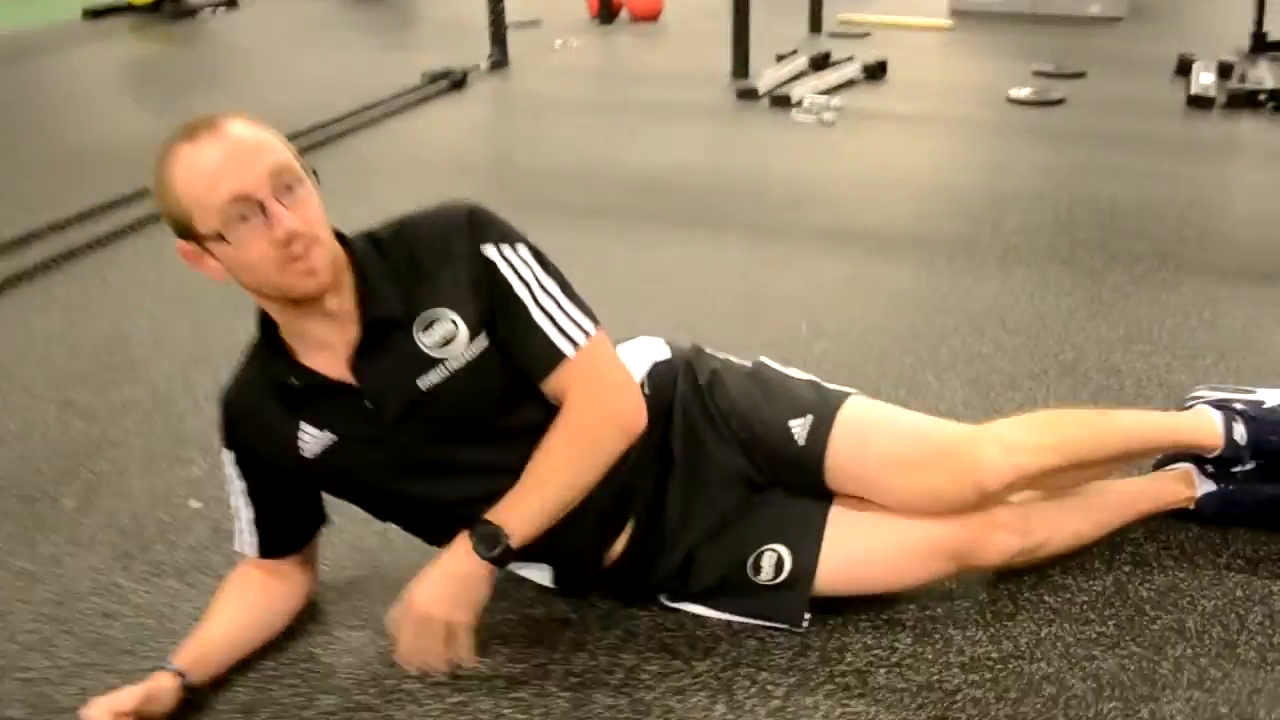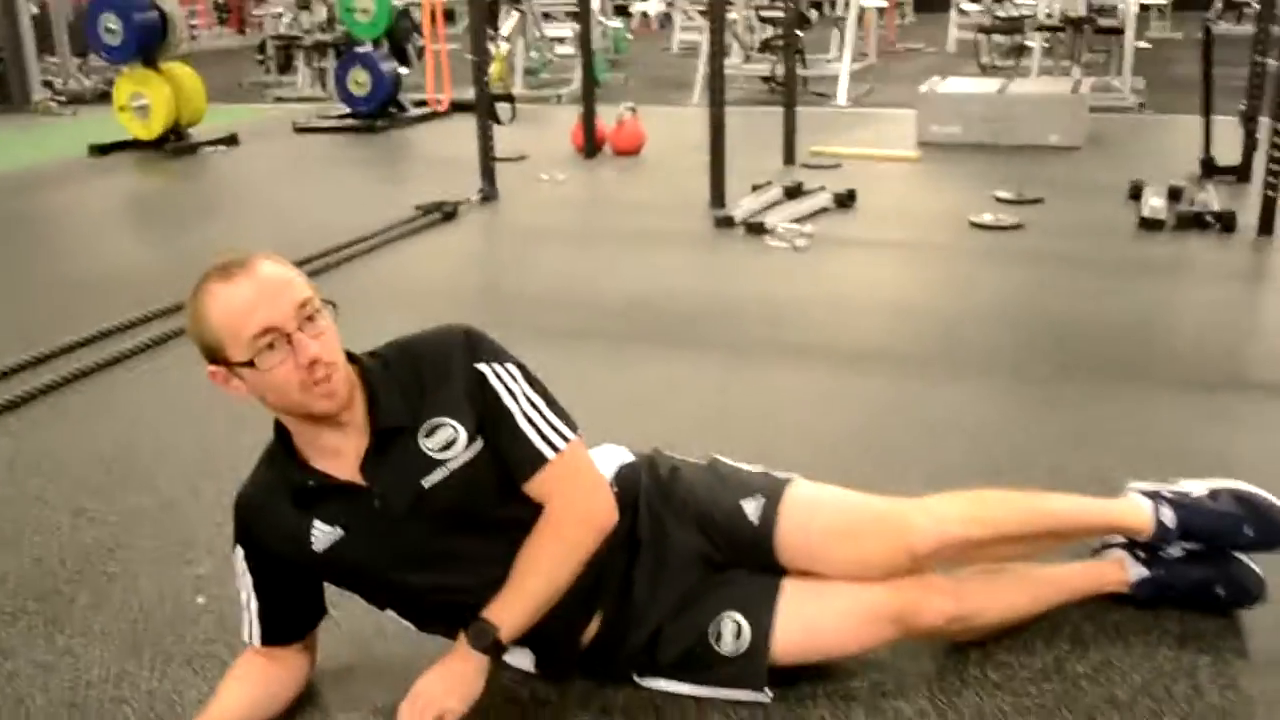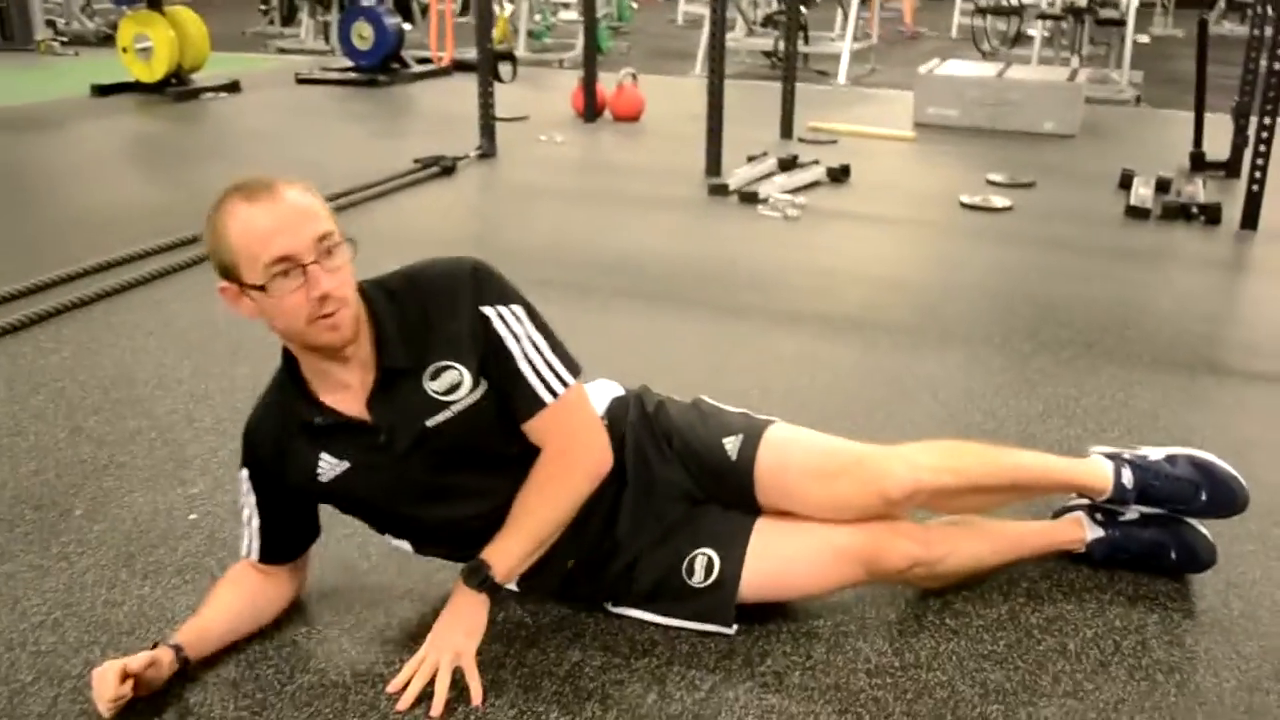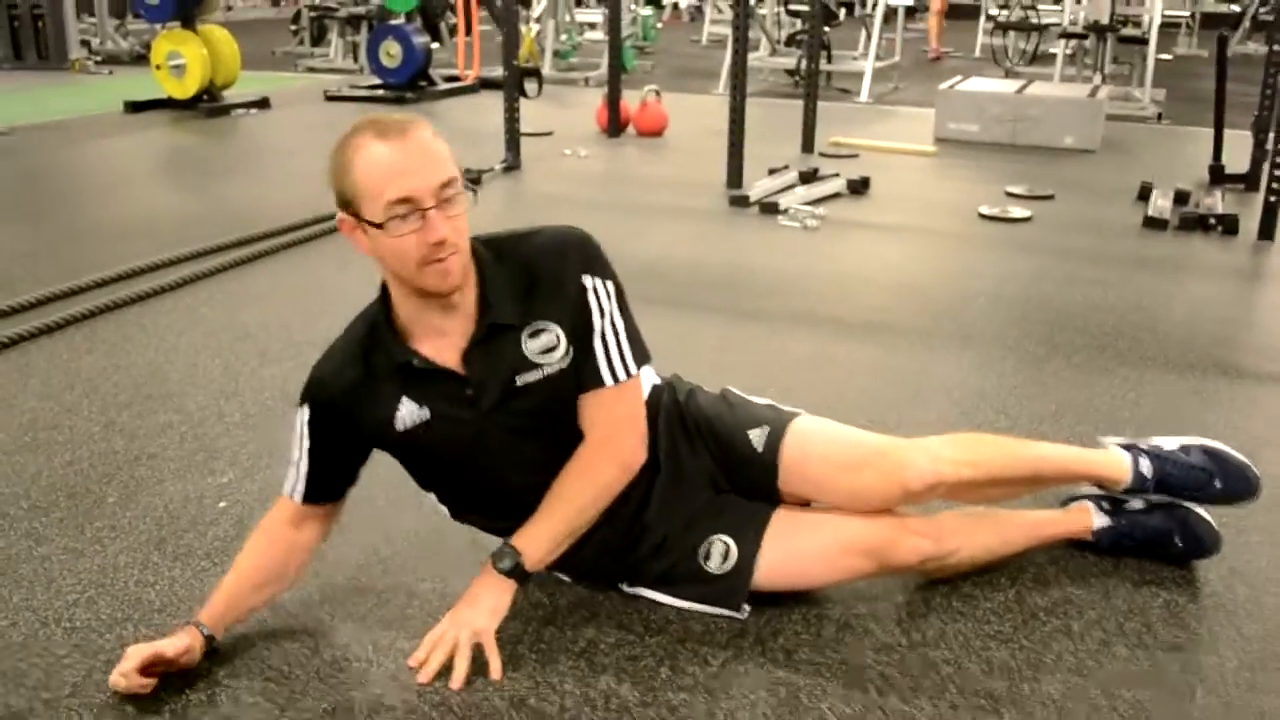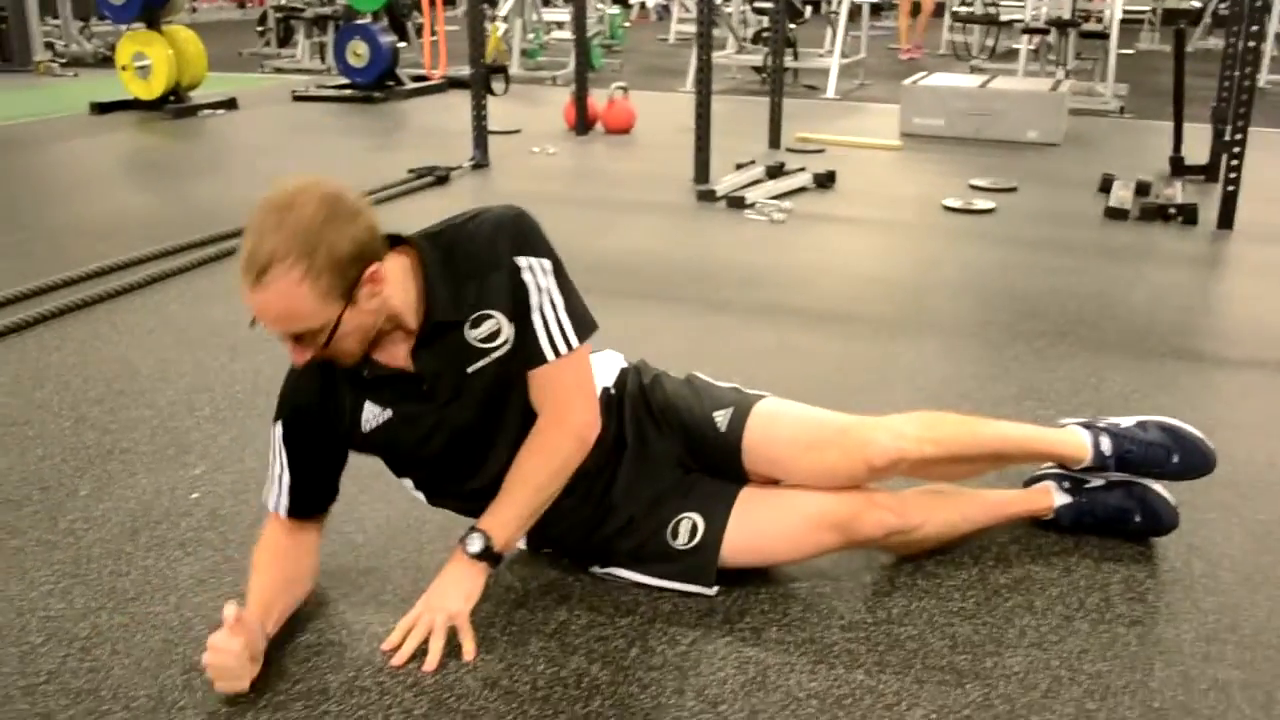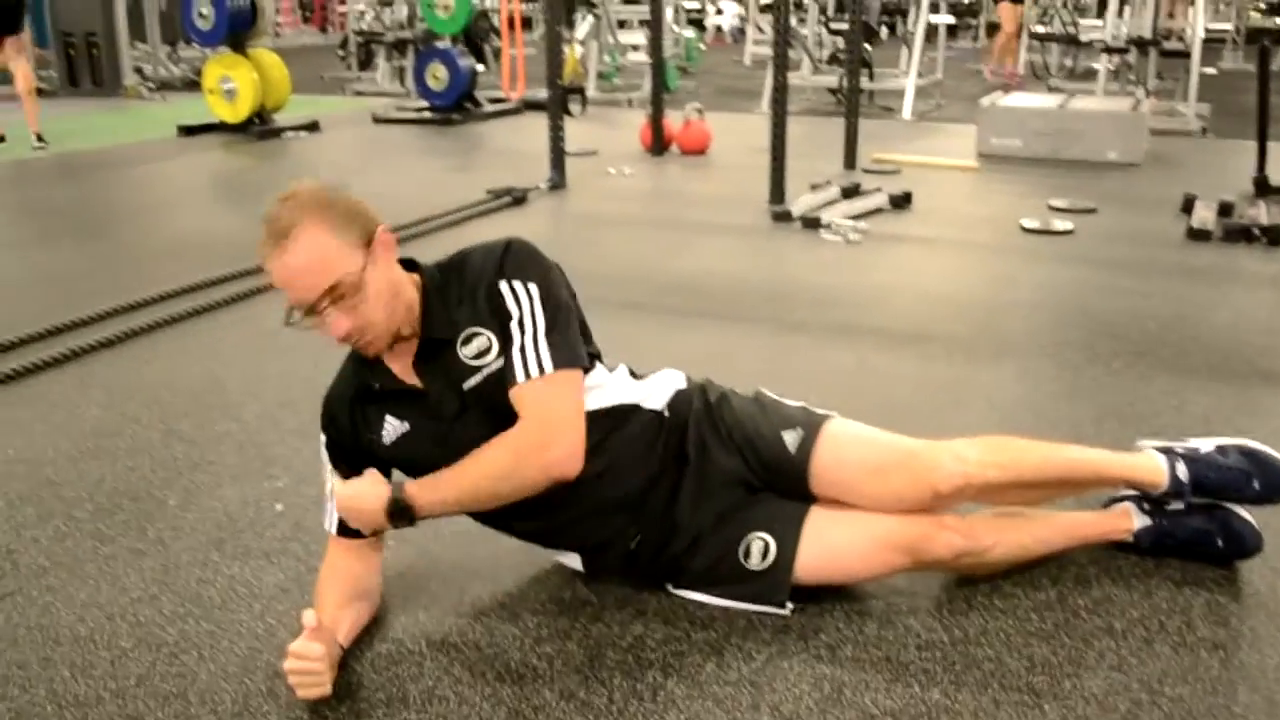
dt=0.5s
person 1, frame 1
left shoulder: (455, 244)
right shoulder: (264, 420)
left elbow: (610, 404)
right elbow: (279, 567)
left wrist: (477, 554)
left hip: (689, 417)
right hip: (656, 555)
left knee: (968, 475)
right knee: (972, 542)
person 1, frame 2
left shoulder: (447, 364)
right shoulder: (276, 518)
left elbow: (586, 498)
left hip: (660, 515)
left knee: (906, 540)
right knee: (916, 608)
left ankle: (1148, 514)
right ankle: (1133, 575)
person 1, frame 3
left shoulder: (455, 295)
right shoulder: (281, 444)
left elbow: (579, 447)
right elbow: (272, 570)
left wrist: (473, 594)
left hip: (649, 449)
right hip: (607, 563)
left knee: (881, 482)
right knee: (882, 555)
left ankle: (1108, 473)
right ankle: (1090, 538)
person 1, frame 4
left shoulder: (560, 265)
right shoulder: (352, 384)
left elbow: (618, 438)
right elbow: (303, 517)
left wrist: (501, 576)
right wrist: (198, 634)
left hip: (681, 436)
right hip: (629, 546)
left knee: (902, 476)
right knee: (895, 545)
left ankle: (1122, 465)
right ankle: (1094, 525)
person 1, frame 5
left shoulder: (495, 247)
right shoulder: (317, 397)
left elbow: (575, 413)
right elbow: (296, 527)
left wrist: (471, 560)
right wrist: (249, 629)
left hip: (642, 416)
right hip: (606, 523)
left knee: (864, 451)
right knee: (859, 520)
left ankle: (1083, 445)
right ankle: (1058, 502)
person 1, frame 6
left shoulder: (499, 276)
right shoulder: (355, 414)
left elbow: (554, 444)
right elbow: (355, 545)
left wrist: (403, 501)
right wrist: (325, 637)
left hip: (700, 434)
right hip: (672, 542)
left knee: (934, 479)
right knee: (930, 543)
left ankle: (1158, 468)
right ankle: (1133, 526)
